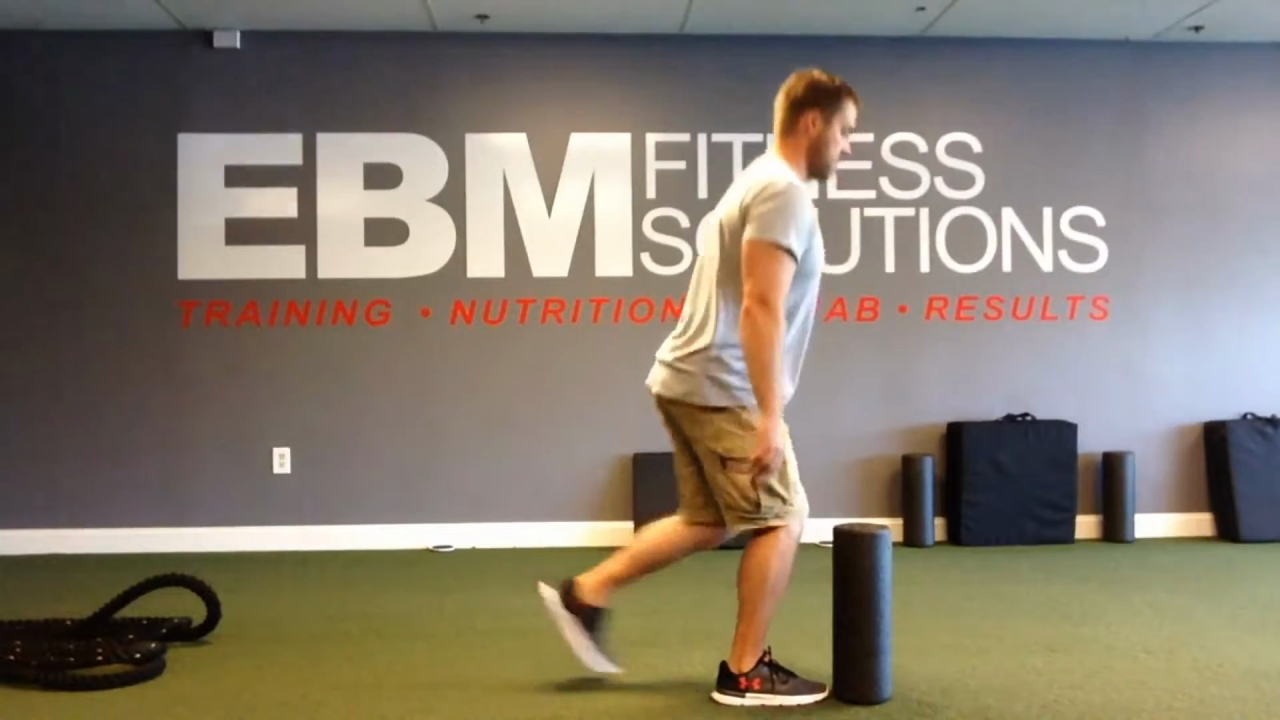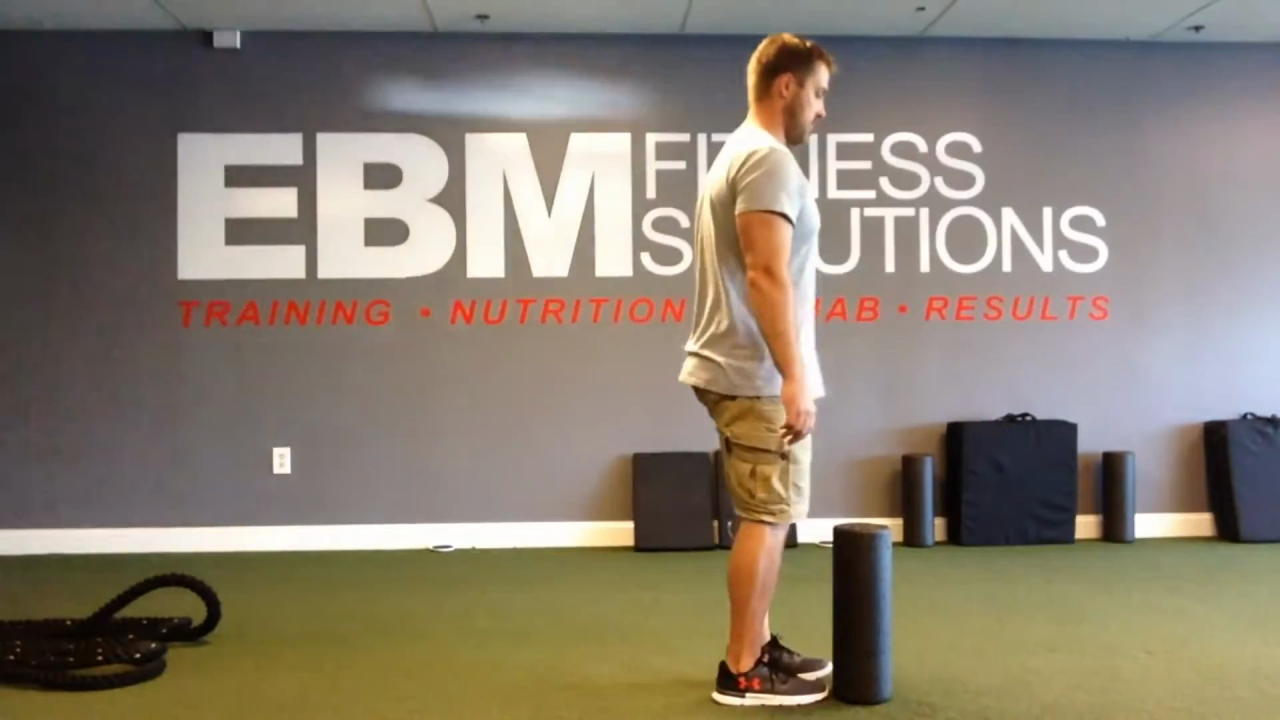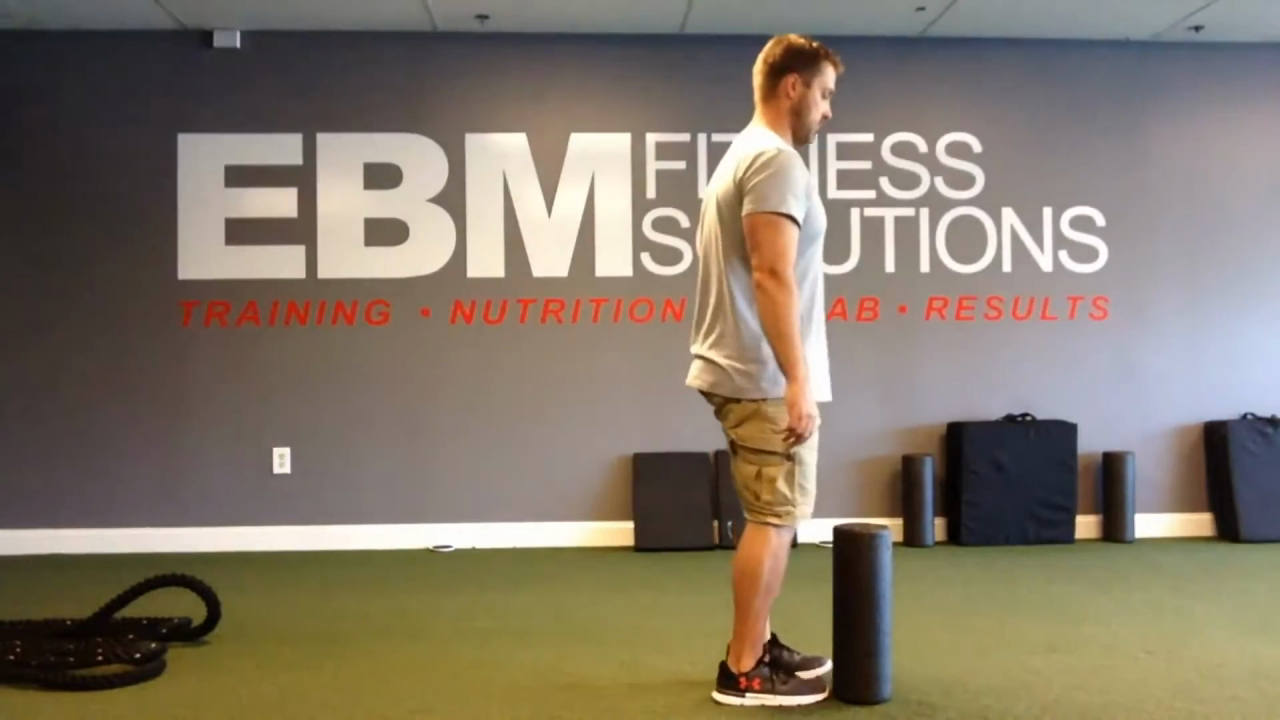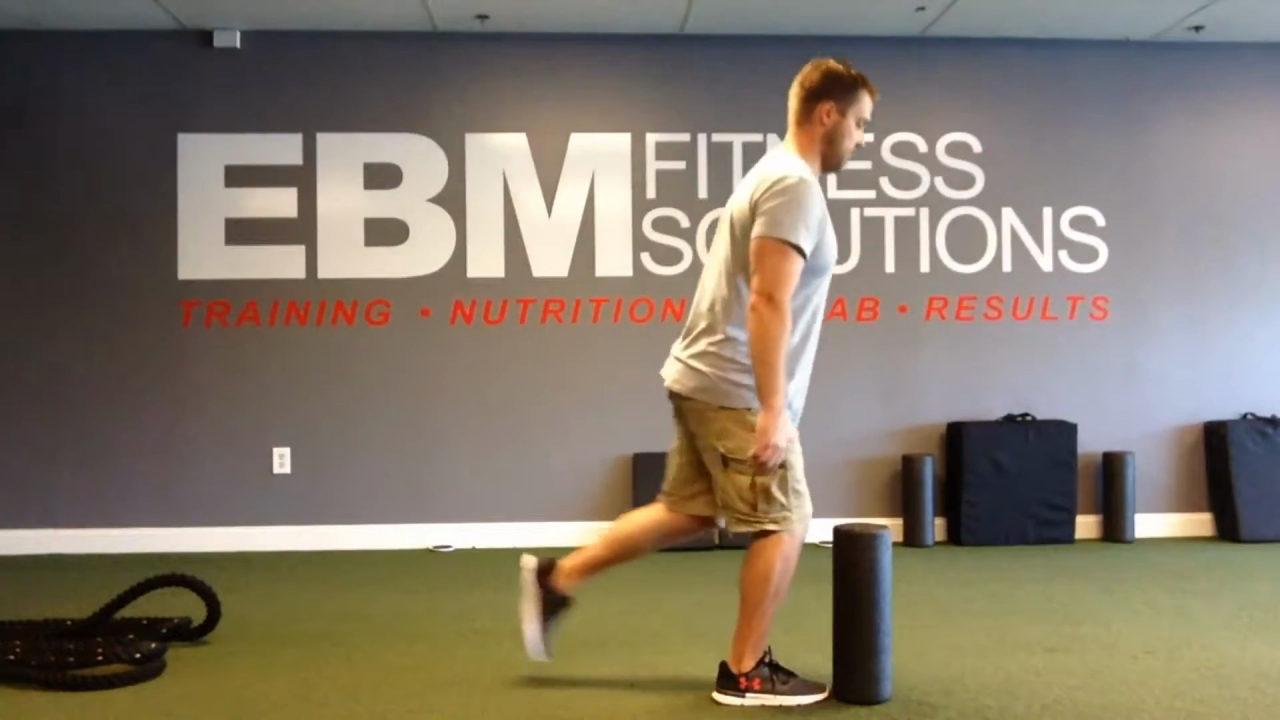
dt=0.4s
person 1, frame 1
left shoulder: (761, 185)
right shoulder: (783, 193)
right elbow: (763, 310)
left wrist: (761, 407)
right wrist: (770, 417)
left hip: (689, 377)
right hip: (723, 389)
left knee: (708, 521)
right knee: (781, 522)
left ankle: (584, 595)
right ankle: (745, 673)
person 1, frame 2
left shoulder: (739, 154)
right shoulder: (768, 157)
right elbow: (767, 276)
right wrist: (795, 379)
left hip: (734, 368)
right hip: (757, 376)
left knee: (763, 515)
right knee: (769, 517)
left ankle: (758, 647)
right ankle: (743, 671)
person 1, frame 3
left shoulder: (743, 155)
right shoulder: (775, 159)
right elbow: (772, 278)
right wrist: (798, 382)
left hip: (738, 370)
right hip: (762, 378)
left knee: (768, 516)
right knee: (777, 518)
left ankle: (756, 646)
right ankle: (744, 671)
person 1, frame 4
left shoulder: (777, 175)
right shoulder: (794, 186)
right elbow: (767, 303)
left wrist: (764, 402)
right wrist: (772, 412)
left hip: (703, 374)
right hip: (729, 384)
left knee: (685, 513)
right knee: (781, 523)
left ankle: (553, 583)
right ankle: (744, 672)
